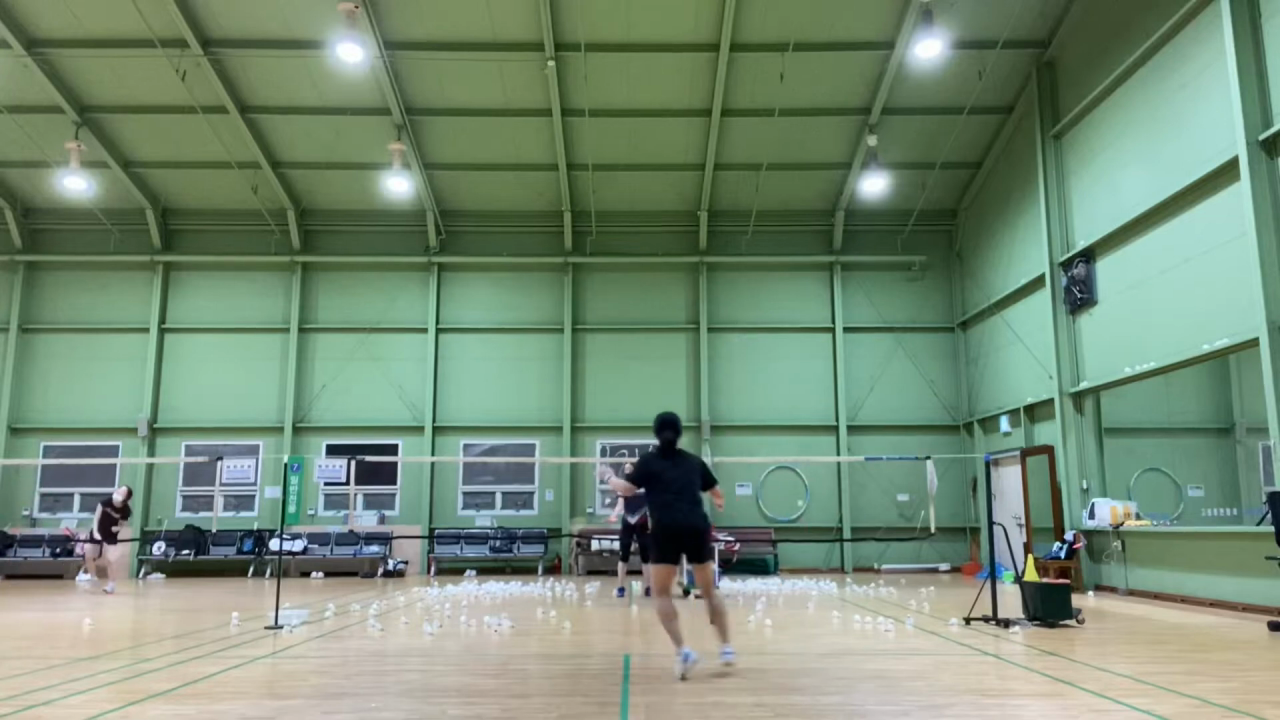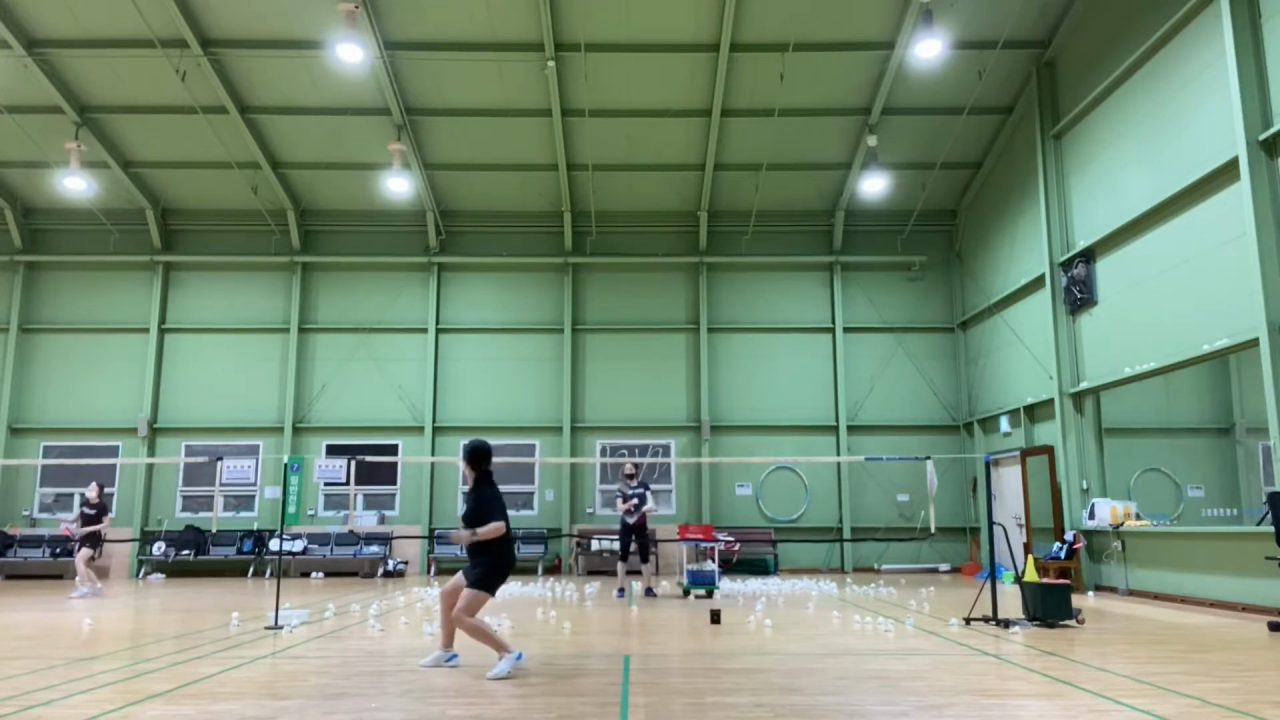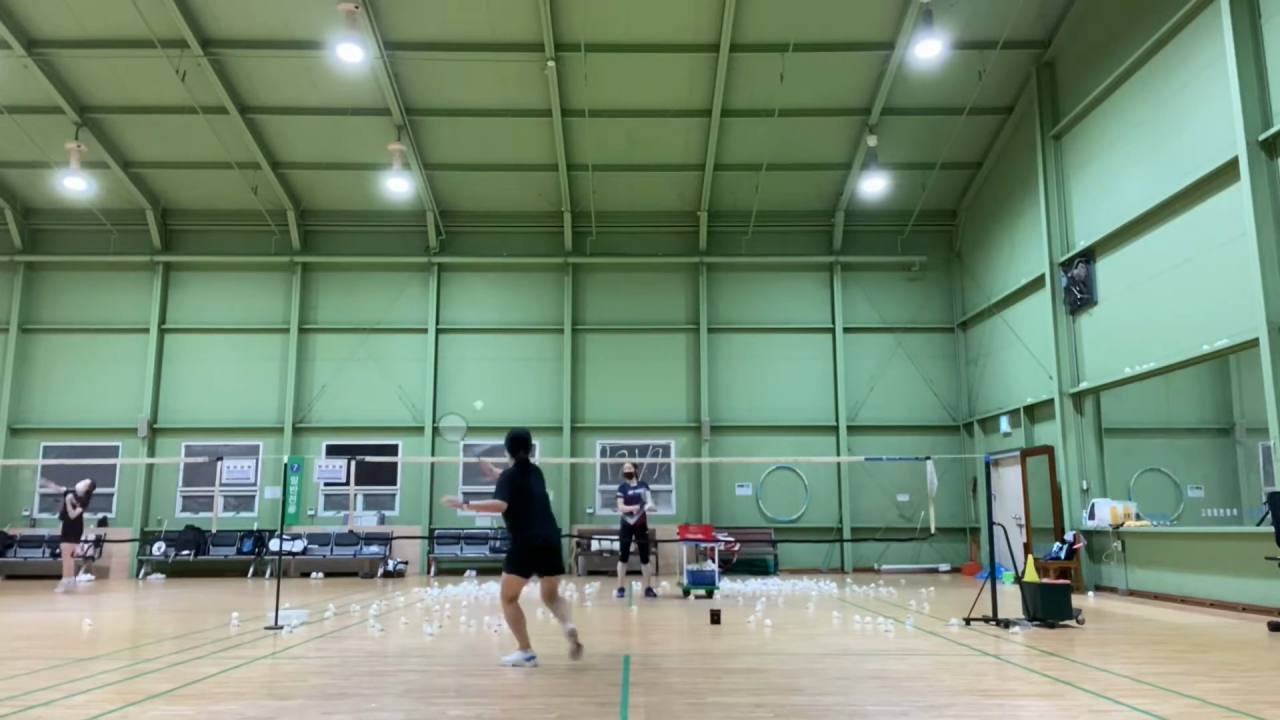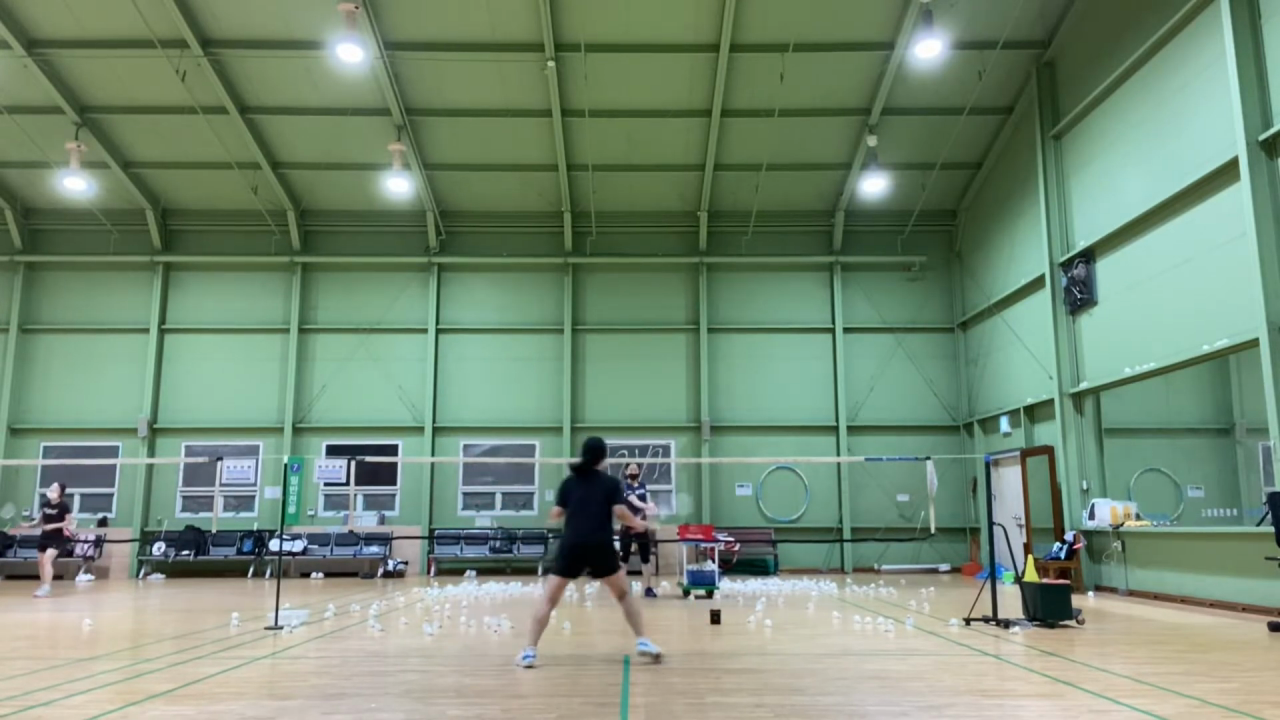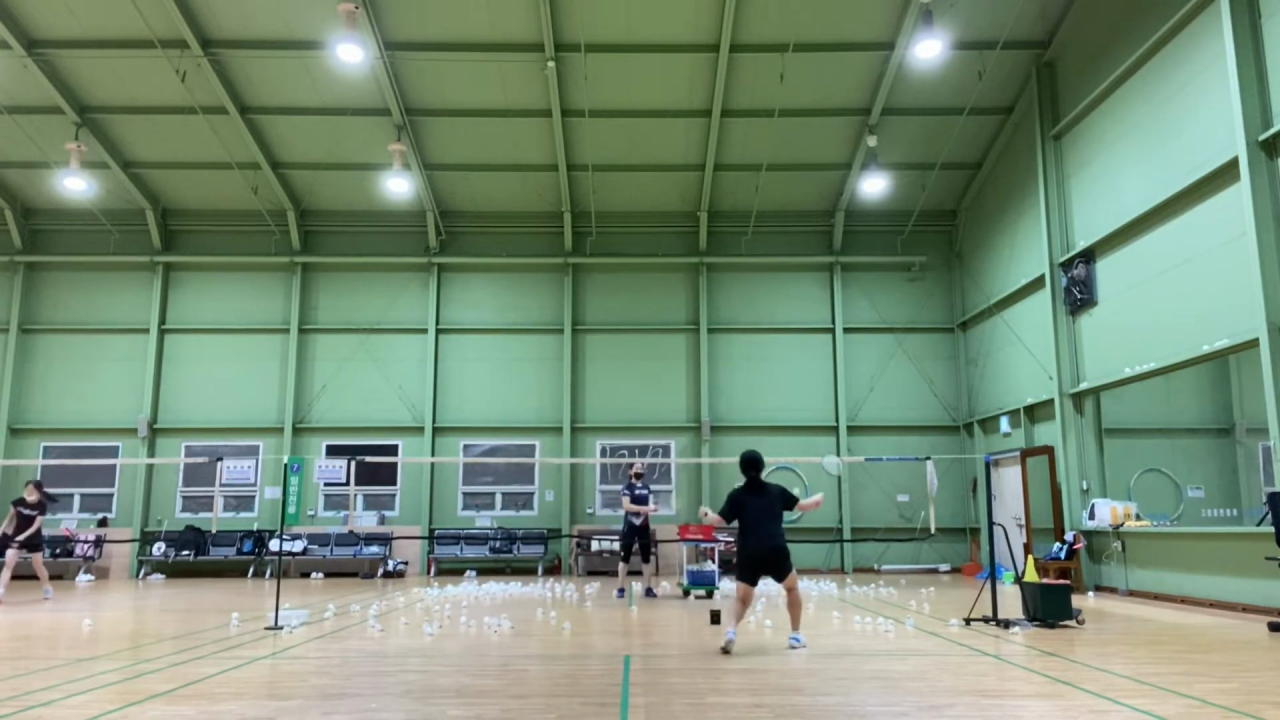
dt=1s
person 1, frame 1
left shoulder: (648, 461)
right shoulder: (694, 461)
left elbow: (626, 489)
right elbow: (717, 494)
left wrist: (611, 478)
right wrist: (718, 502)
left hip: (666, 529)
right hip: (697, 527)
left knee: (662, 594)
right knee: (709, 591)
left ankle: (683, 651)
right ankle: (726, 648)
person 1, frame 2
left shoulder: (486, 493)
right shoulder: (477, 486)
left elbow: (499, 527)
left wrist: (473, 534)
left hip: (494, 561)
right hip: (481, 561)
left knee: (461, 615)
right knee: (447, 594)
left ankle: (509, 654)
right ankle: (446, 652)
person 1, frame 3
left shoulder: (509, 475)
right shoulder: (534, 471)
left elbow: (500, 505)
left wrist: (465, 504)
left hip: (525, 545)
right hip: (551, 541)
left knee: (508, 599)
right knee: (552, 597)
left ankle: (526, 652)
right ankle: (568, 627)
person 1, frame 4
left shoulder: (570, 482)
right shoulder: (611, 482)
left elbow: (556, 514)
right elbow: (621, 513)
left wrist: (552, 518)
right wrist: (639, 524)
left hip: (571, 546)
right hip: (601, 546)
left knee: (548, 600)
right knee: (624, 595)
left ankle: (530, 651)
right ankle: (642, 642)
person 1, frame 5
left shoulder: (737, 495)
right shoulder: (777, 491)
left elbow: (718, 521)
right elbow: (803, 506)
left wrist: (706, 513)
right wrist: (817, 499)
left hip: (748, 554)
right hip: (776, 551)
left knee: (742, 600)
right knee: (792, 588)
left ankle: (732, 630)
right ankle: (795, 635)
